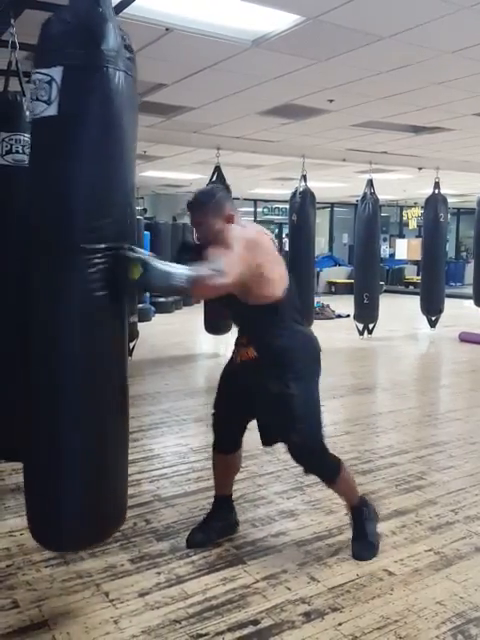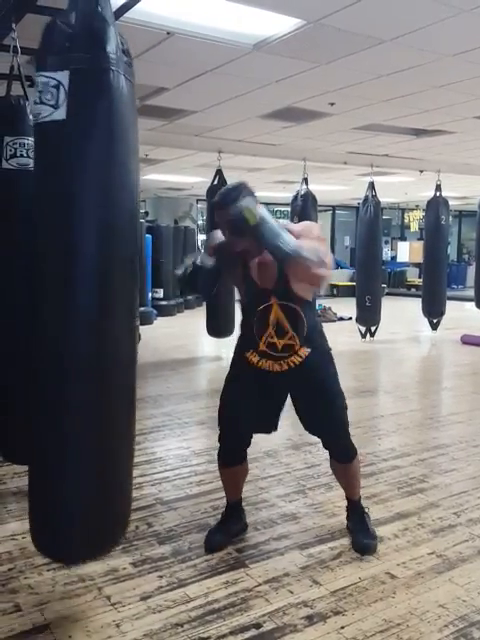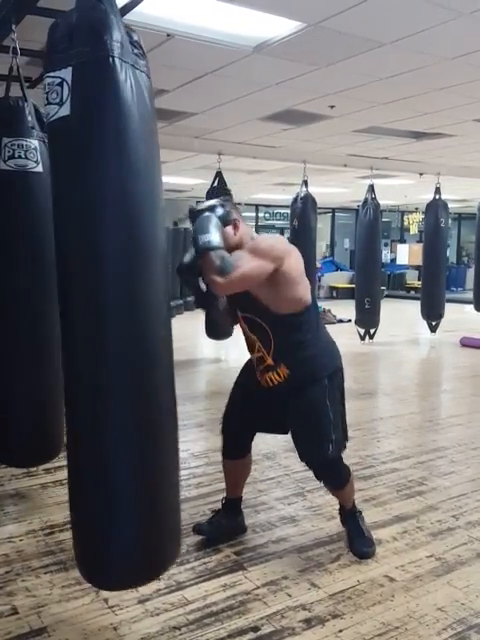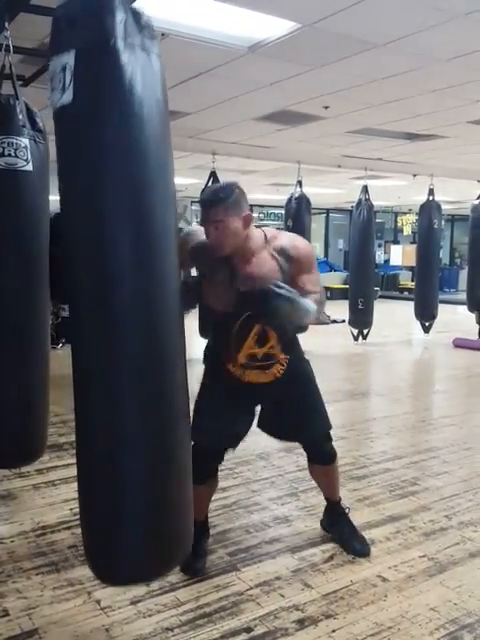
dt=0.5s
person 1, frame 1
left shoulder: (241, 239)
right shoulder: (234, 239)
left elbow: (209, 282)
left wrist: (151, 269)
left hip: (288, 355)
right hip: (257, 355)
left knee: (307, 450)
right knee: (226, 429)
left ankle: (361, 510)
right ankle: (223, 513)
person 1, frame 2
left shoulder: (303, 233)
right shoulder: (226, 248)
left elbow: (316, 273)
left wrist: (265, 228)
left hip: (307, 356)
right hip: (253, 359)
left knee: (337, 439)
right knee: (231, 440)
left ankle: (357, 513)
right ankle: (233, 515)
person 1, frame 3
left shoulder: (271, 249)
right shoulder: (240, 257)
left elbow: (222, 282)
right elbow: (222, 295)
left wrist: (207, 230)
left hip: (311, 371)
right hip: (265, 368)
left knee: (325, 460)
right knee: (234, 435)
left ankle: (351, 517)
right ankle: (231, 514)
person 1, frame 4
left shoulder: (292, 250)
right shoulder: (202, 248)
left elbow: (316, 305)
left wrist: (294, 305)
left hip: (284, 364)
right hip: (227, 372)
left knee: (318, 443)
right knee: (206, 452)
left ankle: (335, 516)
right ankle: (198, 533)
